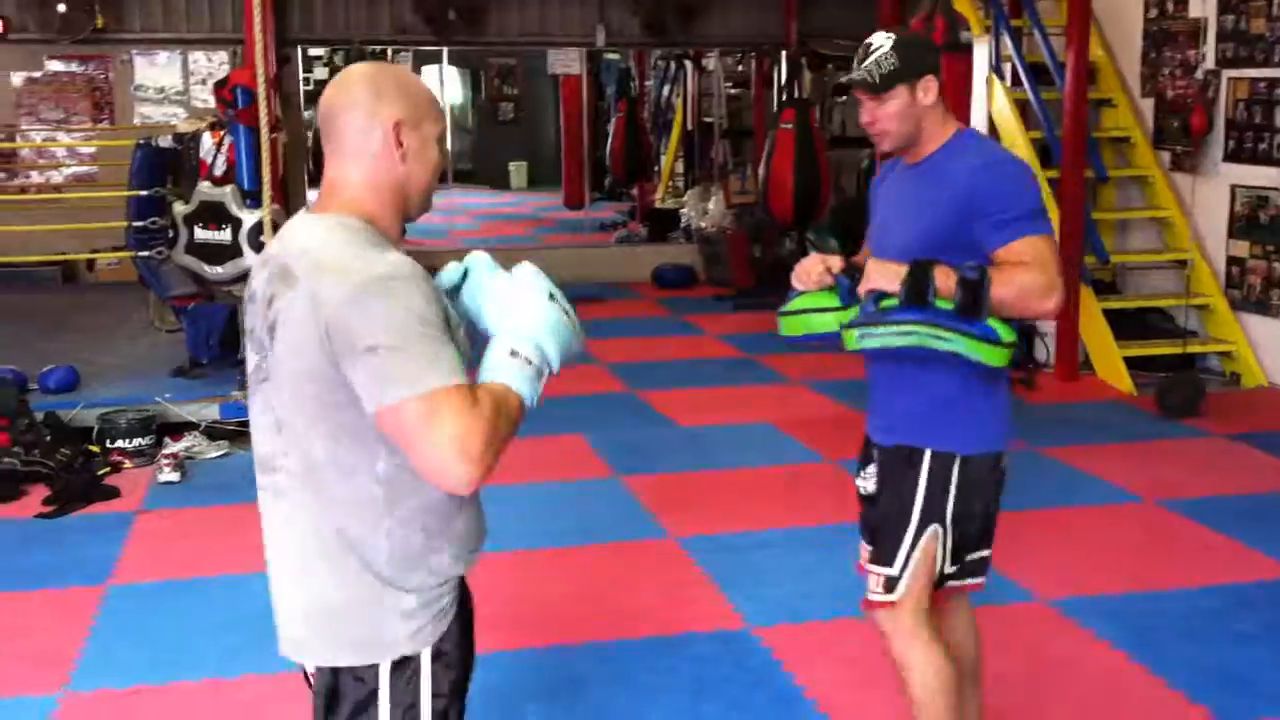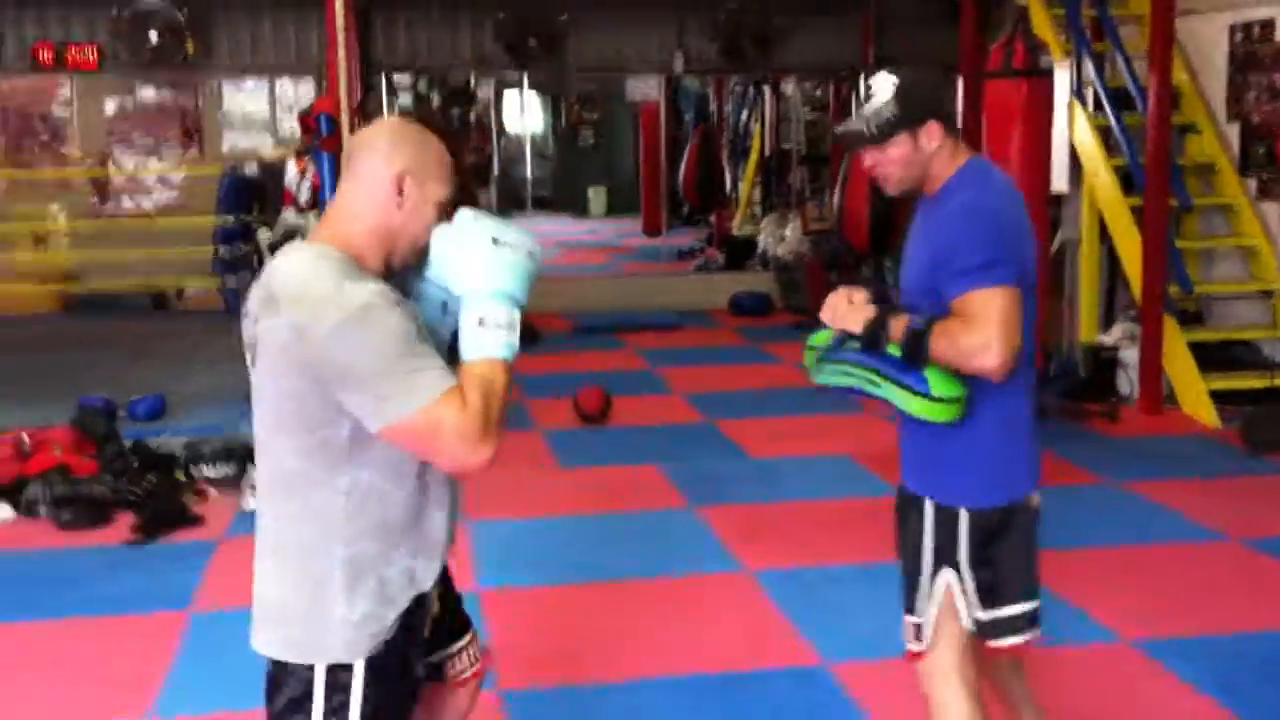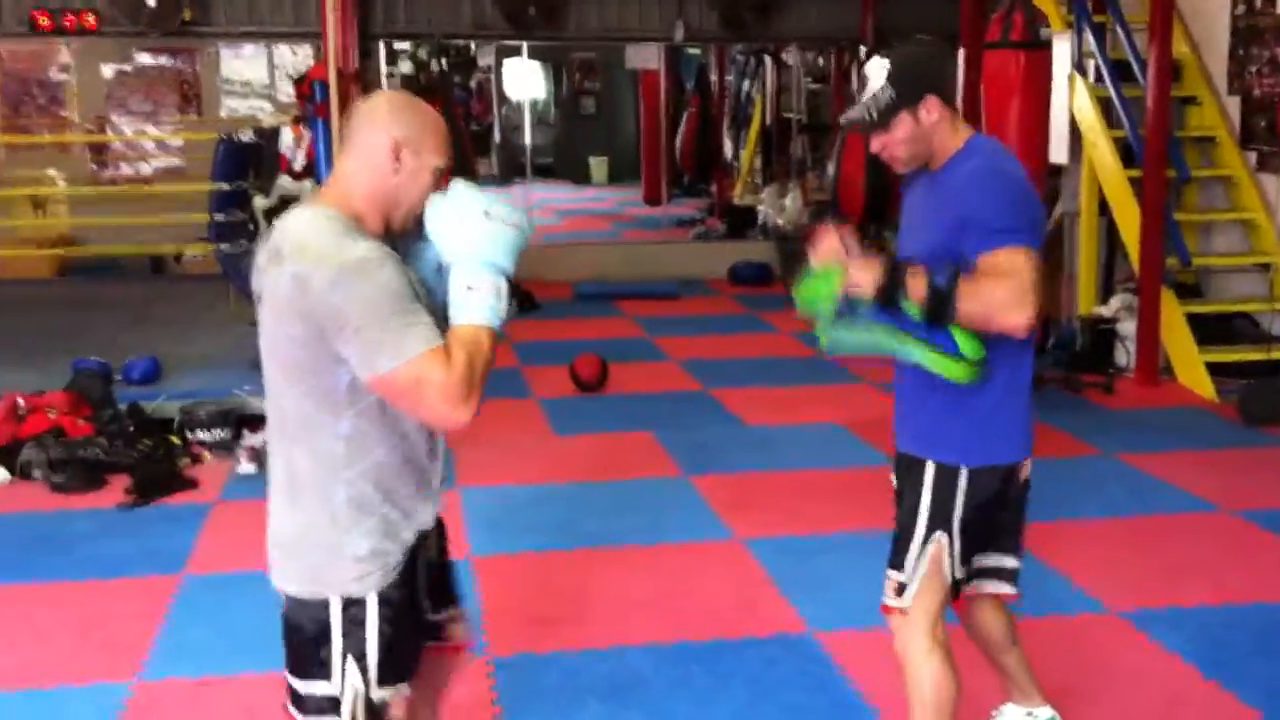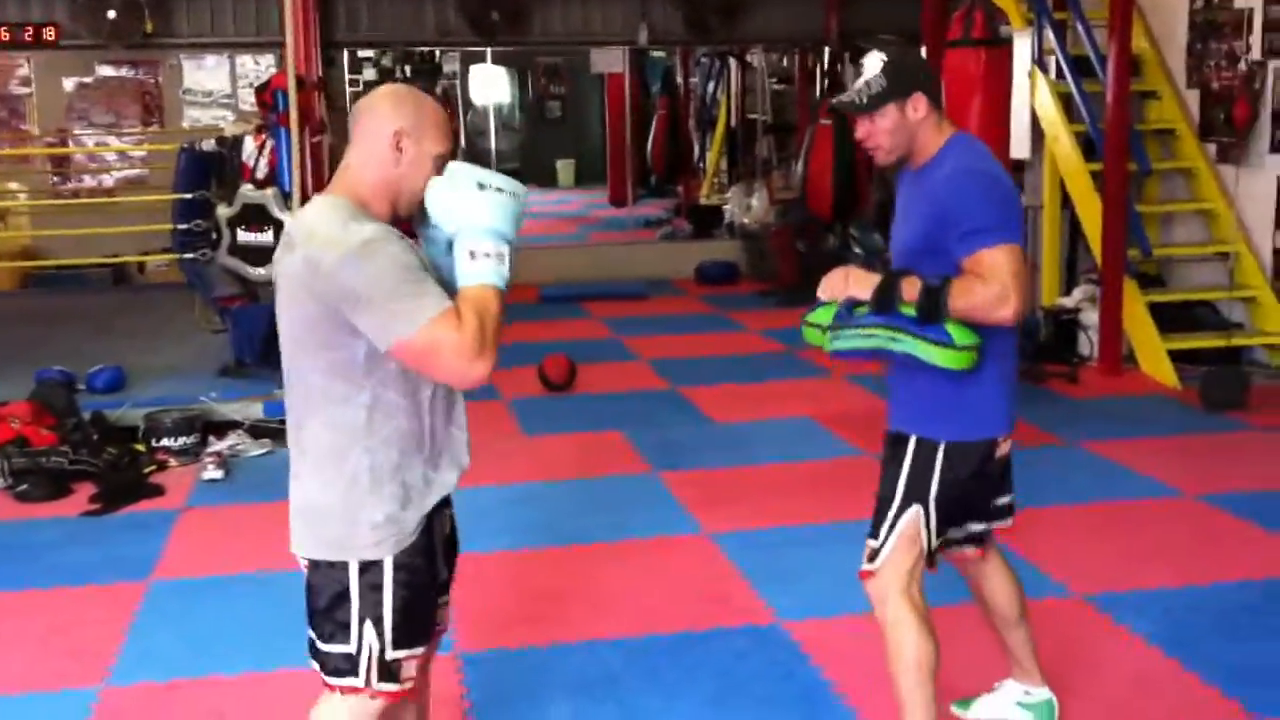
dt=0.7s
person 1, frame 1
left shoulder: (990, 173)
right shoulder: (889, 176)
left elbow: (1043, 289)
left wrist: (922, 280)
right wrist: (838, 269)
left hip: (949, 431)
right hip: (895, 420)
left knee: (898, 609)
right knee: (938, 598)
person 1, frame 2
left shoulder: (972, 213)
right shoulder: (949, 198)
left elbow: (989, 348)
left wrist: (883, 324)
right wrist: (872, 305)
left hip: (966, 471)
right hip: (958, 461)
left knee: (941, 658)
right knee: (983, 625)
person 1, frame 3
left shoulder: (988, 181)
right shoulder: (928, 178)
left elbow: (1012, 308)
left wrist: (895, 281)
right wrist: (856, 257)
left hip: (966, 434)
right hip: (941, 424)
left knee: (914, 613)
right knee: (966, 582)
person 1, frame 4
left shoulder: (968, 181)
right shoulder: (923, 174)
left elbow: (1001, 298)
left wrist: (888, 287)
right wrist: (866, 282)
left hip: (946, 414)
right hip: (960, 406)
left knee: (890, 580)
right knee: (971, 546)
person 2, frame 1
left shoulder: (297, 252)
right shoulder: (373, 281)
right elbow: (459, 457)
left wrist: (447, 318)
right wrist: (526, 347)
left hip: (343, 579)
right hip: (382, 604)
person 2, frame 2
left shoulder: (312, 277)
right shoulder: (347, 310)
left elbow: (402, 382)
right elbow: (469, 442)
left wrist: (448, 298)
right wrist: (492, 304)
right hip: (342, 612)
person 2, frame 3
left shoulder: (312, 234)
right shoulder: (349, 265)
right elbow: (452, 399)
left wrist: (445, 264)
right wrist: (481, 276)
left hip: (381, 522)
right hip: (350, 547)
left knee: (431, 654)
person 2, frame 4
left shoulder: (335, 227)
right shoulder: (358, 247)
left elbow: (421, 326)
right elbow: (469, 358)
left wrist: (454, 241)
right wrist: (485, 244)
left hip: (402, 493)
right hip: (369, 514)
left knee: (410, 656)
